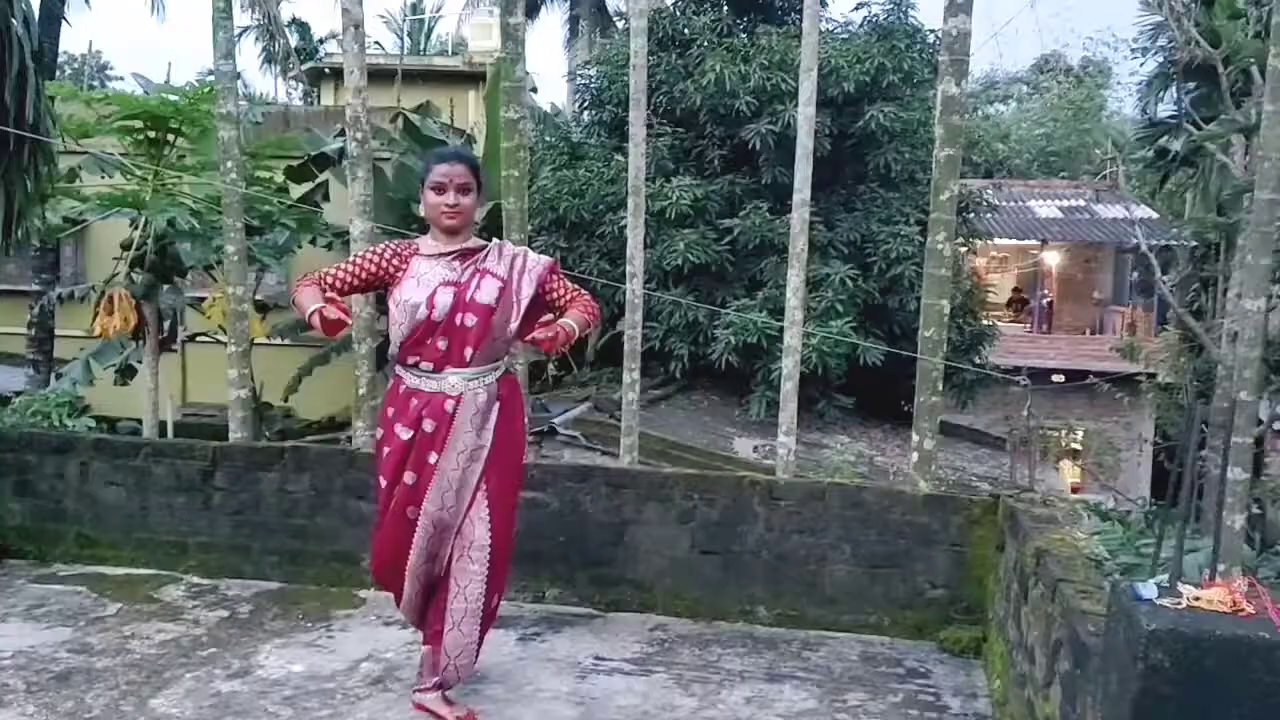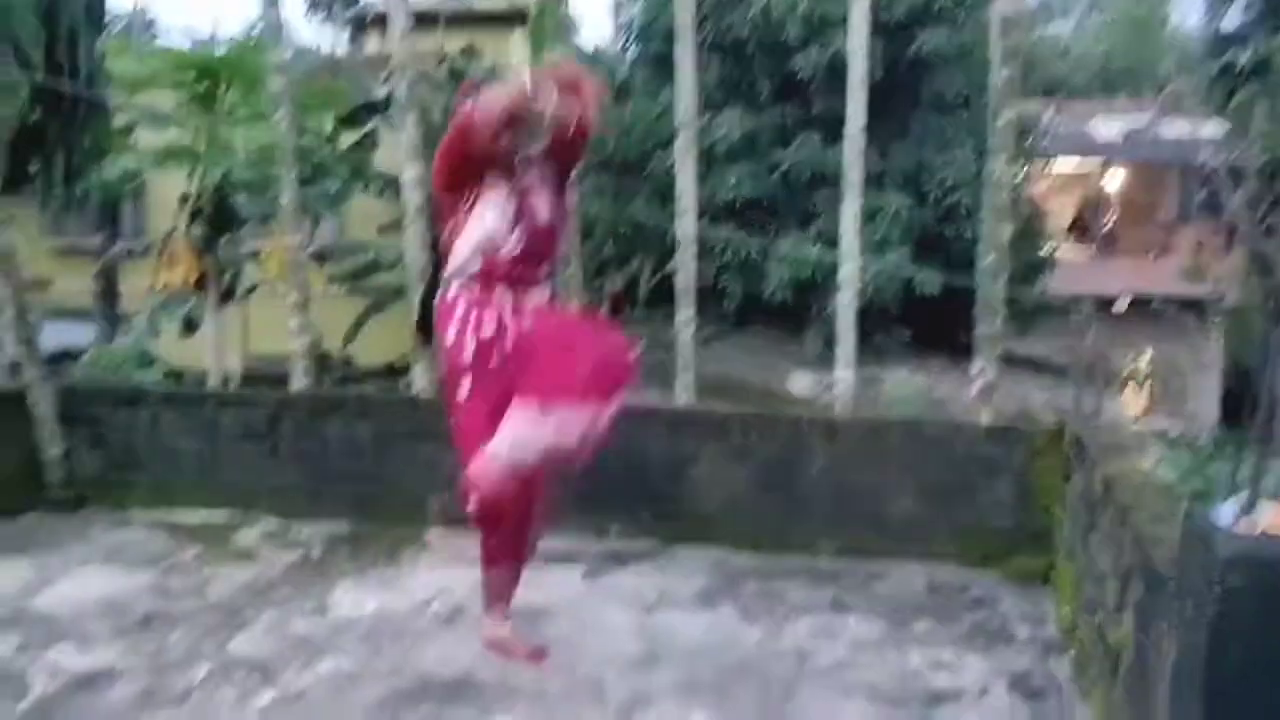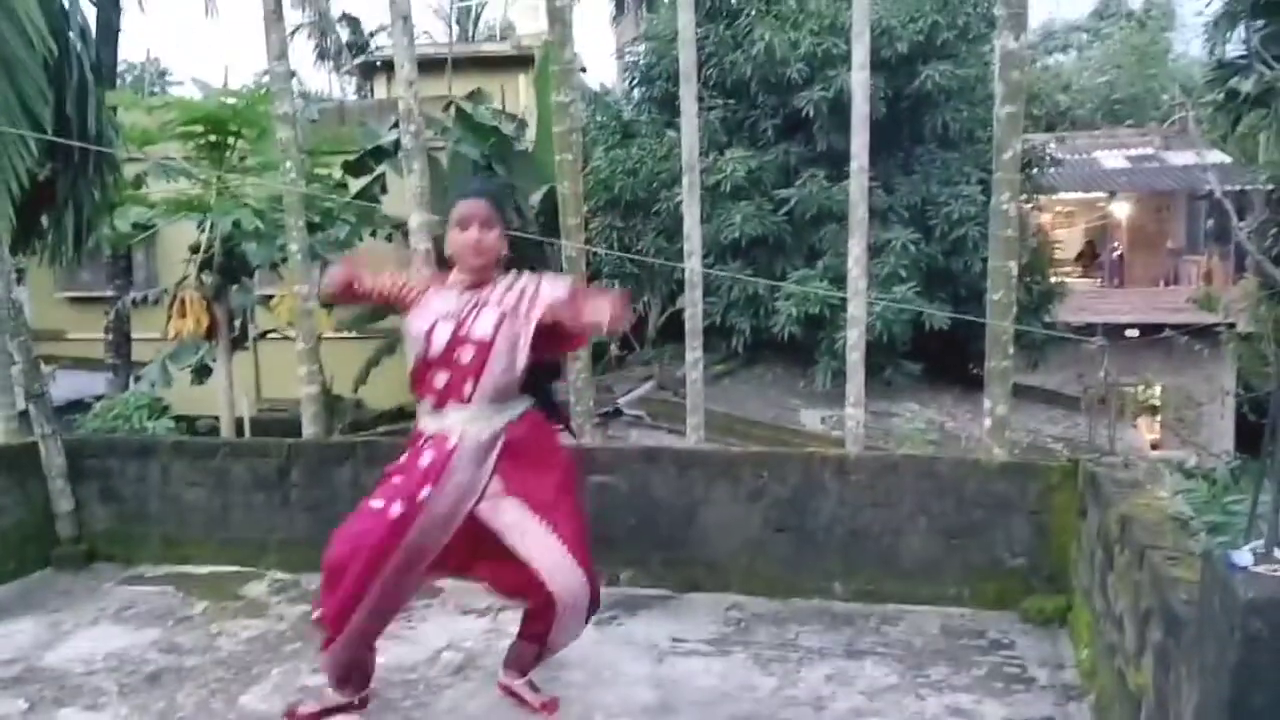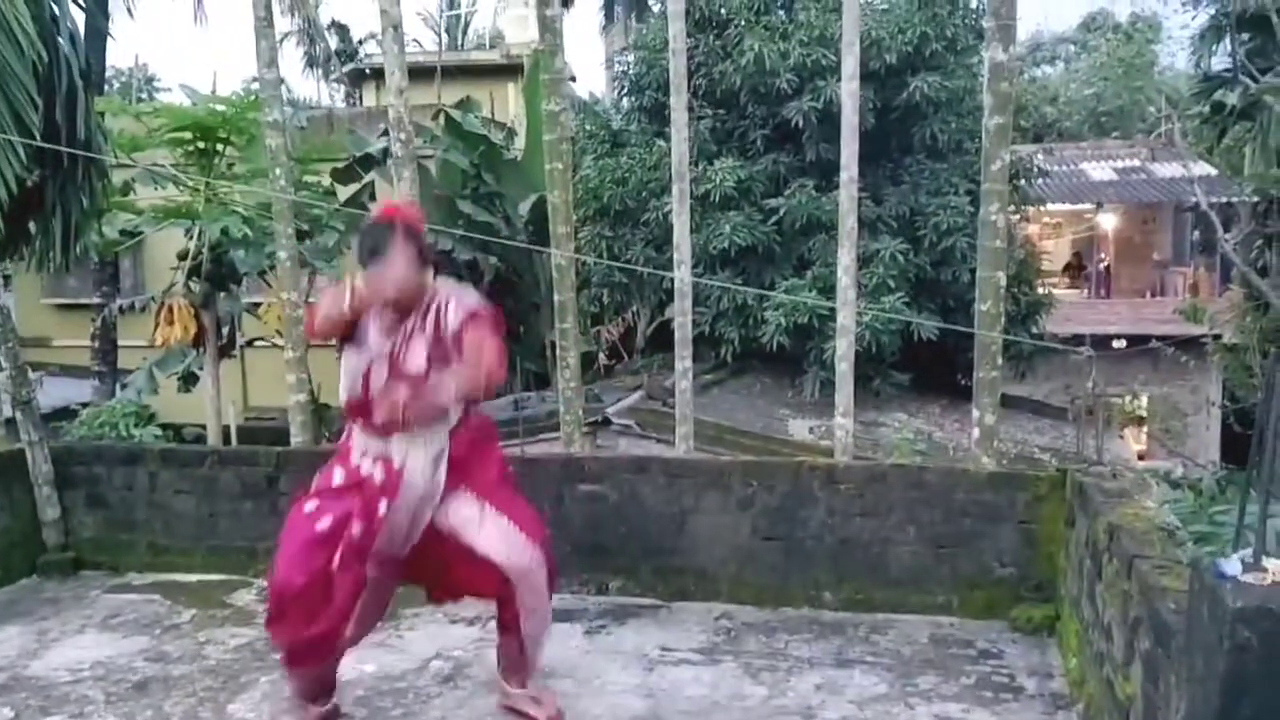
dt=0.7s
person 1, frame 1
left shoulder: (513, 263)
right shoulder: (397, 258)
left elbow: (582, 303)
right elbow: (311, 284)
left wrist: (565, 327)
right wrist: (318, 310)
left hip: (483, 419)
right hip: (415, 416)
left knee: (473, 544)
right knee: (410, 536)
person 1, frame 2
left shoulder: (542, 172)
right shoulder: (458, 179)
left elbow: (581, 122)
right elbow: (471, 123)
left wrist: (574, 97)
right wrist: (528, 89)
left hip: (532, 321)
right hip: (477, 320)
left knee: (519, 479)
right knee: (597, 353)
left ankle: (496, 618)
right ankle: (500, 456)
person 1, frame 3
left shoulder: (529, 296)
right shoulder: (423, 289)
left elbow: (609, 308)
right elbow: (347, 286)
left wrist: (596, 317)
right wrist: (343, 278)
left hip: (509, 455)
right hip: (435, 453)
left knee: (567, 583)
right knee: (357, 556)
left ankle: (516, 672)
person 1, frame 4
left shoulder: (454, 304)
right shoulder: (354, 306)
left elbow: (488, 369)
right elbow: (318, 324)
left wrist: (423, 401)
right wrist: (370, 289)
left hip: (449, 458)
right hip: (368, 465)
left knee: (523, 556)
right knee: (299, 577)
